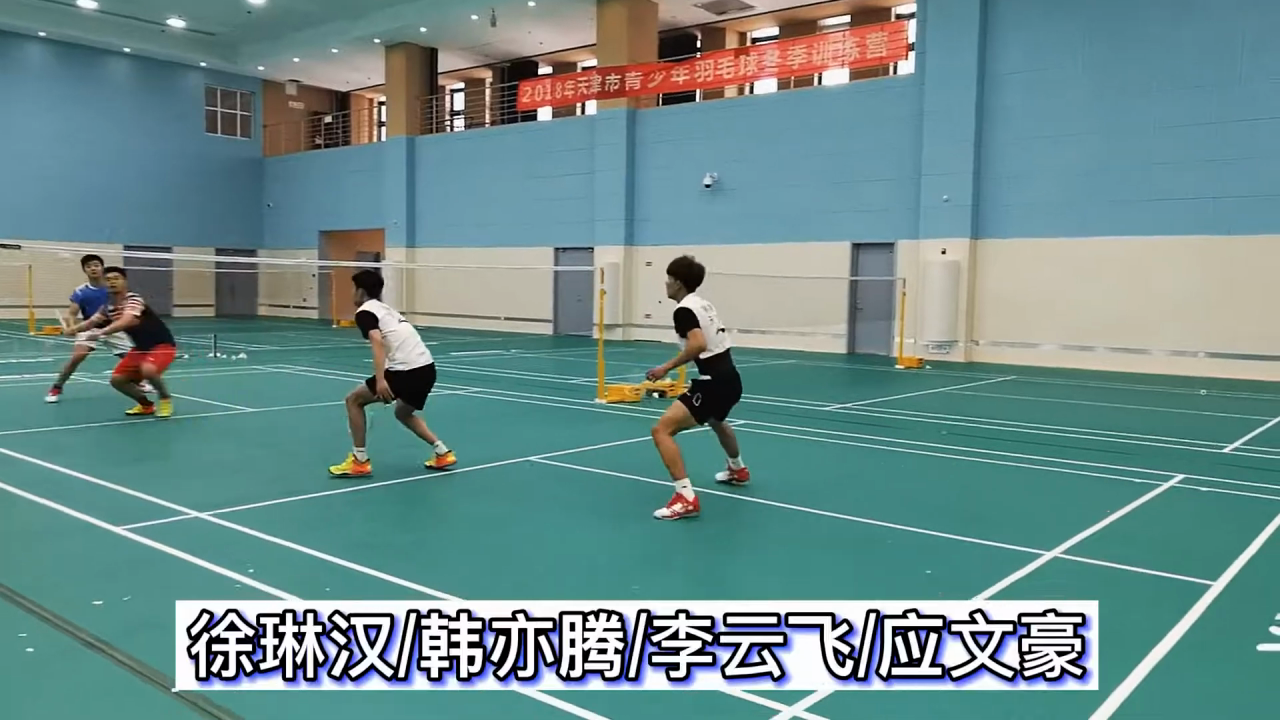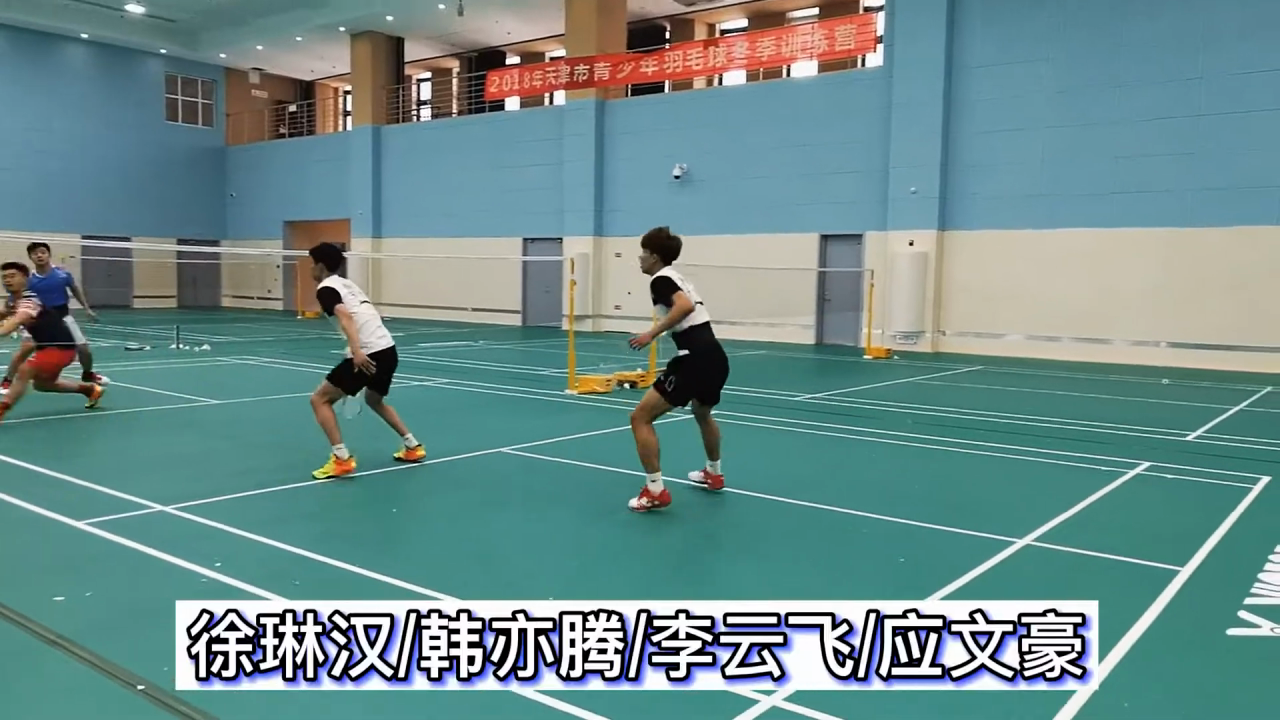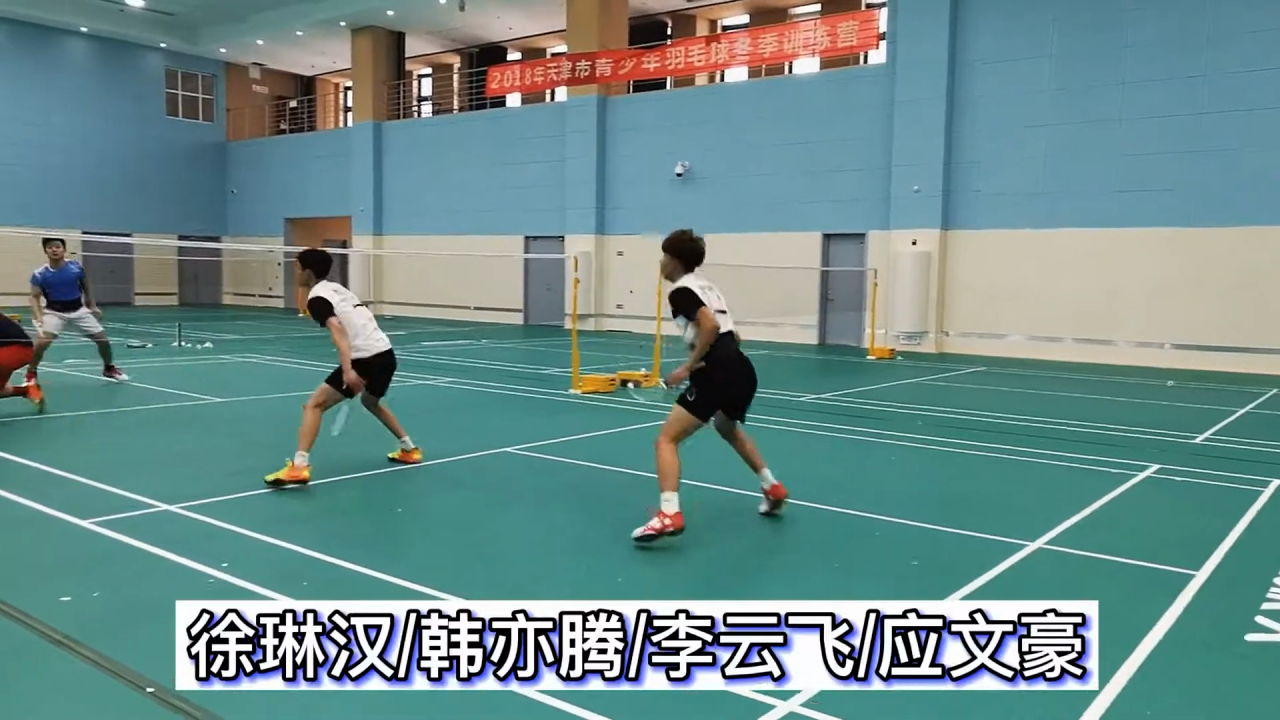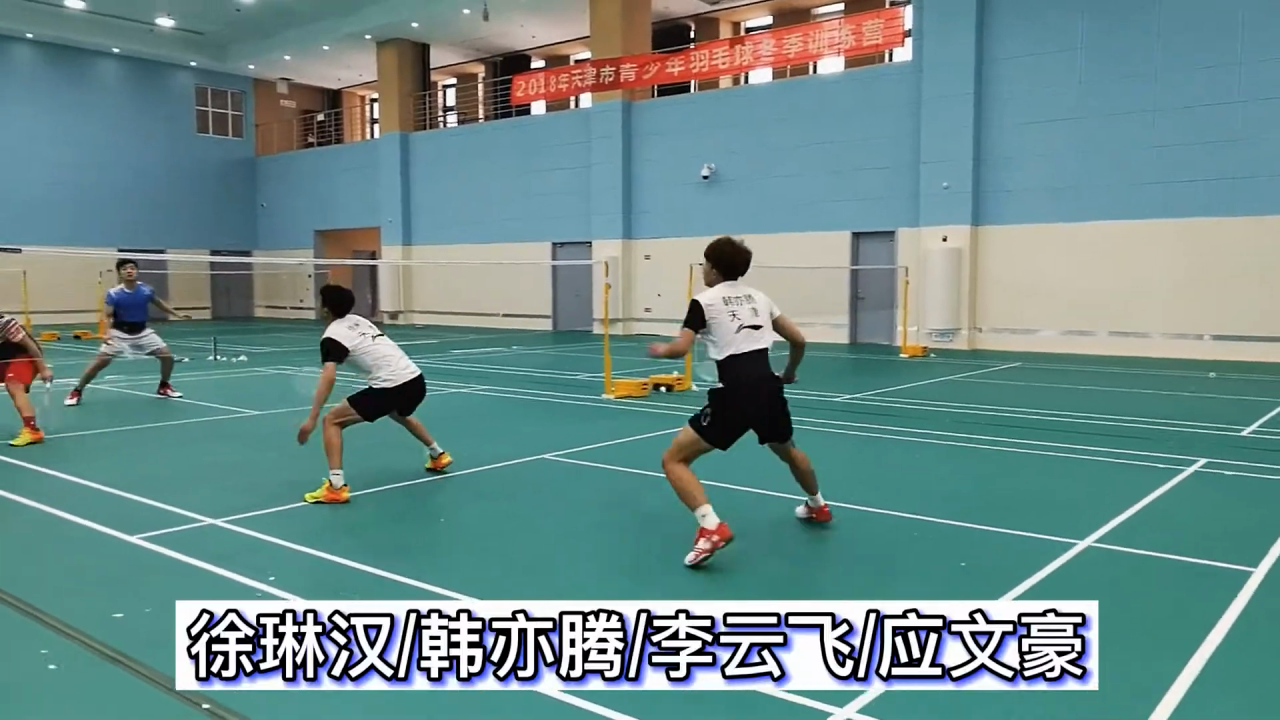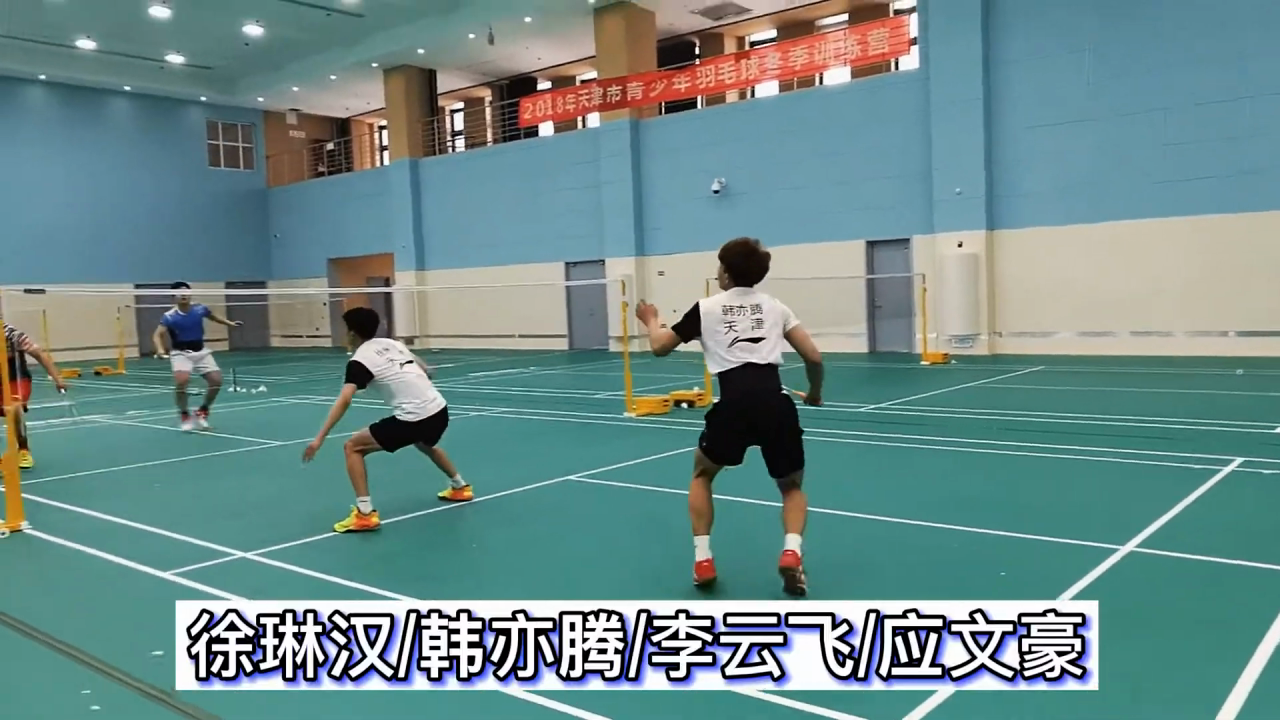
dt=0.2s
person 1, frame 1
left shoulder: (684, 310)
right shoulder: (703, 304)
left elbow: (698, 345)
left wrist: (666, 367)
left hip: (713, 383)
right hip: (730, 379)
left knee: (662, 430)
right knee: (715, 420)
left ankle: (686, 497)
right ankle: (737, 469)
person 1, frame 2
left shoulder: (661, 280)
right shoulder: (677, 277)
left elbow: (685, 305)
left wrist: (652, 333)
left hip: (694, 360)
right hip: (716, 357)
left knee: (640, 418)
right knee: (701, 413)
left ankle: (656, 491)
right ankle: (713, 474)
person 1, frame 3
left shoulder: (681, 291)
right shoulder: (705, 285)
left elbow: (711, 325)
left wrist: (687, 367)
left hip: (717, 373)
right hip: (742, 369)
left knee: (666, 439)
right knee: (727, 428)
left ankle: (669, 515)
right ankle: (771, 487)
person 1, frame 4
left shoulder: (704, 301)
right shoulder: (759, 297)
left elbow: (681, 347)
right elbow: (798, 340)
left wrist: (661, 350)
right wrist: (789, 372)
left hip: (734, 393)
right hip: (769, 388)
left knee: (673, 460)
right knee: (786, 449)
left ankle: (712, 528)
right ankle: (817, 506)
person 1, frame 5
left shoulder: (706, 308)
right shoulder: (775, 307)
left elbow: (660, 347)
right elbow: (814, 358)
left wrist: (651, 320)
right wrist: (814, 393)
left hip: (732, 406)
right hip: (777, 405)
left knee: (701, 477)
right knee: (792, 487)
left ankle: (702, 560)
right ankle: (792, 552)
person 2, frame 1
left shoulder: (364, 312)
right shoulder: (386, 308)
left elbow: (378, 343)
left wrist: (379, 379)
left hip: (407, 371)
right hip: (427, 368)
left knee: (353, 400)
right knee: (403, 413)
left ankle: (359, 460)
right ankle: (443, 453)
person 2, frame 2
left shoulder: (325, 288)
right shoulder: (346, 284)
left elbow: (345, 316)
left wrist: (356, 352)
left hip: (367, 355)
right hip: (388, 350)
left knee: (319, 399)
right knee: (374, 399)
left ankle: (342, 458)
right ankle: (412, 446)
person 2, frame 3
left shoulder: (317, 299)
right shoulder: (336, 288)
left elbow: (337, 330)
left wrist: (347, 369)
left hip: (366, 358)
right hip: (386, 354)
left knee: (313, 405)
right knee: (371, 402)
left ankle: (299, 467)
right ankle: (409, 449)
person 2, frame 4
left shoulder: (331, 337)
right shoulder: (359, 320)
left elbow: (328, 378)
left wrist: (312, 419)
left hip: (392, 386)
right hip: (416, 380)
left knee: (332, 421)
right knee: (399, 415)
left ankle: (336, 486)
right ankle: (438, 455)
person 2, frame 5
left shoulder: (360, 360)
right shoulder: (394, 344)
left elbow: (344, 399)
right elbow: (427, 371)
left wrist: (320, 438)
left hip: (413, 420)
right hip: (439, 412)
left knee: (352, 447)
right knee: (425, 444)
left ankle: (366, 513)
right ankle: (460, 487)
